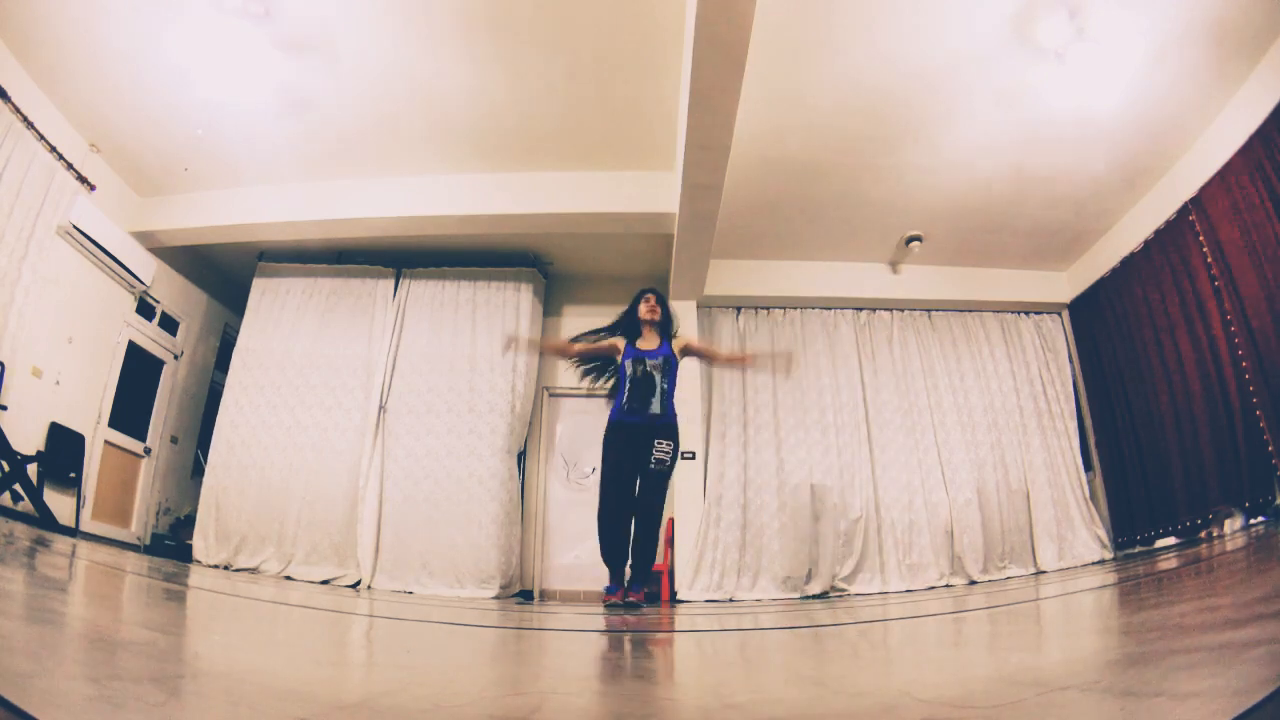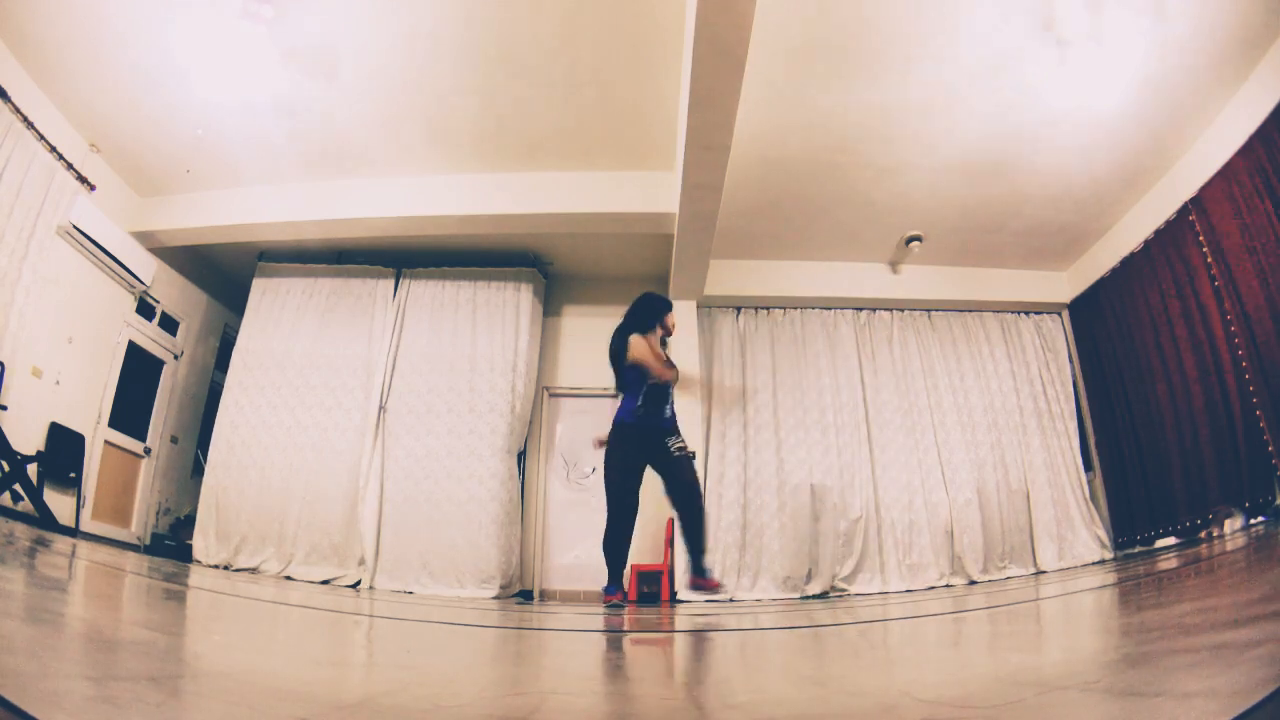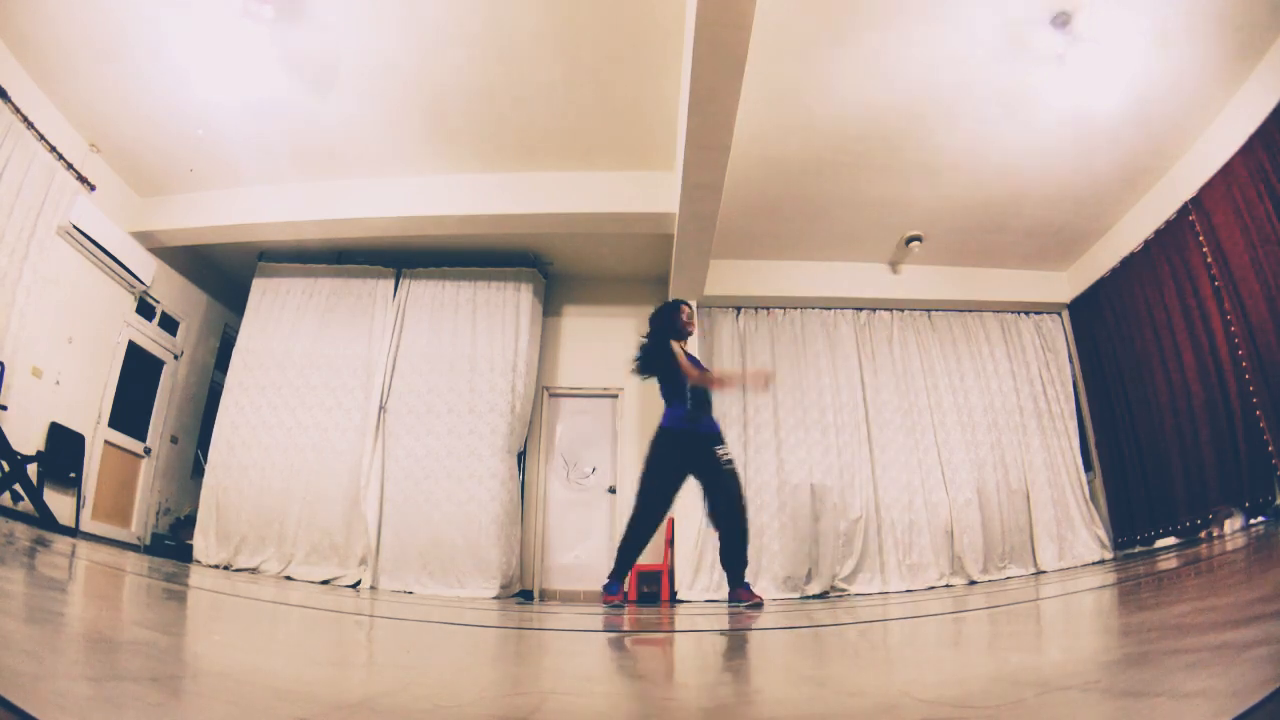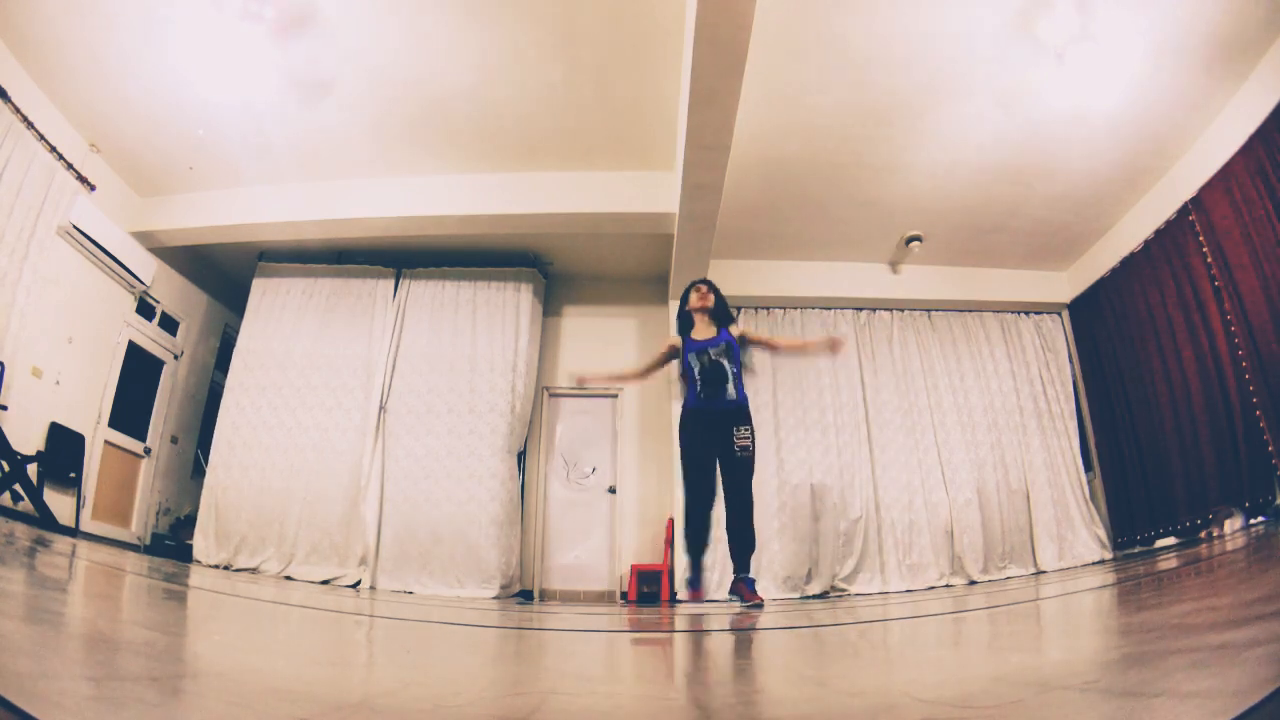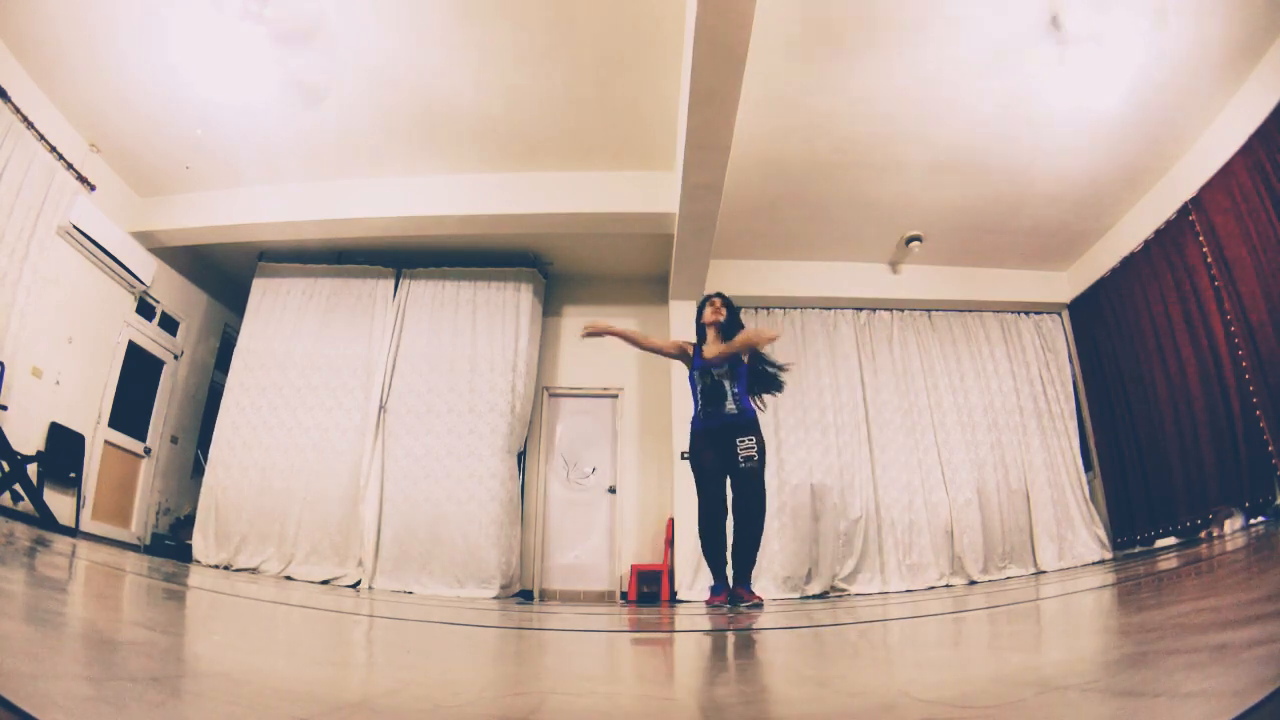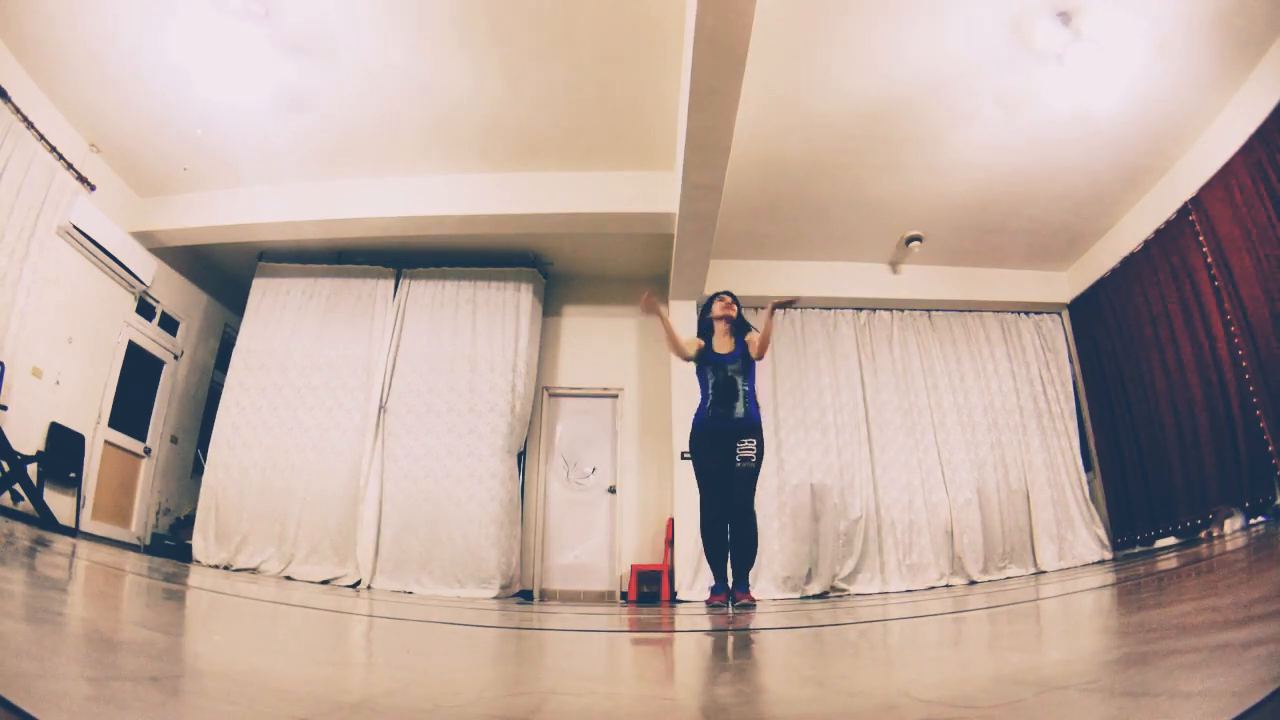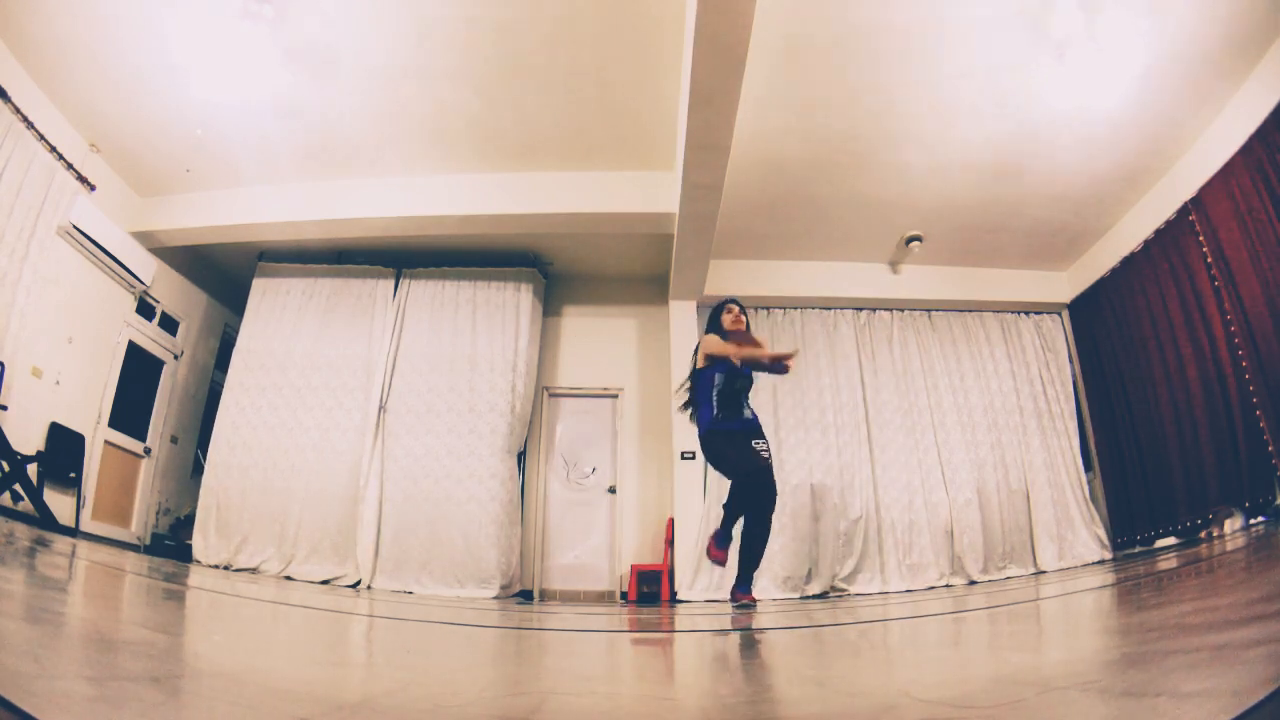
dt=0.3s
person 1, frame 1
left shoulder: (676, 345)
right shoulder: (620, 344)
left elbow: (721, 355)
right elbow: (572, 350)
left wrist: (749, 358)
right wrist: (535, 344)
left hip: (661, 432)
right hip: (622, 432)
left knee: (649, 508)
right knee: (613, 508)
left ankle: (638, 584)
right ankle: (616, 582)
person 1, frame 2
left shoulder: (657, 348)
right shoulder: (636, 341)
right elbow: (664, 375)
left hip: (663, 433)
right hip: (630, 433)
left knee: (689, 498)
right knee: (622, 511)
left ankle: (699, 570)
right ankle: (615, 584)
person 1, frame 3
left shoulder: (681, 353)
right shoulder: (668, 347)
right elbow: (700, 378)
right wrist: (746, 378)
left hip: (707, 440)
right hip: (675, 440)
left knee: (732, 509)
right knee: (648, 514)
left ankle: (737, 584)
right ankle: (615, 582)
person 1, frame 4
left shoulder: (731, 332)
right shoulder: (679, 342)
left elbow: (776, 344)
right elbow: (642, 371)
left wrist: (817, 344)
right wrist: (602, 377)
left hip: (735, 419)
right hip: (697, 421)
left knee: (739, 497)
right knee: (699, 497)
left ankle: (742, 578)
right ankle: (696, 574)
person 1, frame 5
left shoulder: (740, 340)
right shoulder: (688, 351)
left elbow: (762, 337)
right elbow: (646, 342)
left wrist: (723, 352)
right wrist: (609, 329)
left hip: (743, 431)
right hip: (705, 436)
left knee: (751, 504)
right knee: (711, 508)
left ankle: (742, 583)
right ankle: (719, 583)
person 1, frame 6
left shoulder: (747, 338)
right shoulder: (699, 343)
left elbow: (760, 351)
right elbow: (681, 351)
left wrist: (770, 313)
right wrist: (661, 315)
left hip: (745, 432)
right hip: (707, 434)
left knee: (741, 506)
right knee: (713, 508)
left ankle: (740, 585)
right ankle: (720, 585)
person 1, frame 7
left shoulder: (746, 352)
right shoulder: (709, 342)
left elbow: (781, 366)
right elbow: (741, 355)
left wrist: (763, 349)
right wrist: (778, 356)
left hip: (750, 433)
right hip: (717, 436)
left knee: (762, 503)
right knee: (753, 478)
left ankle: (743, 584)
right ankle: (723, 532)
